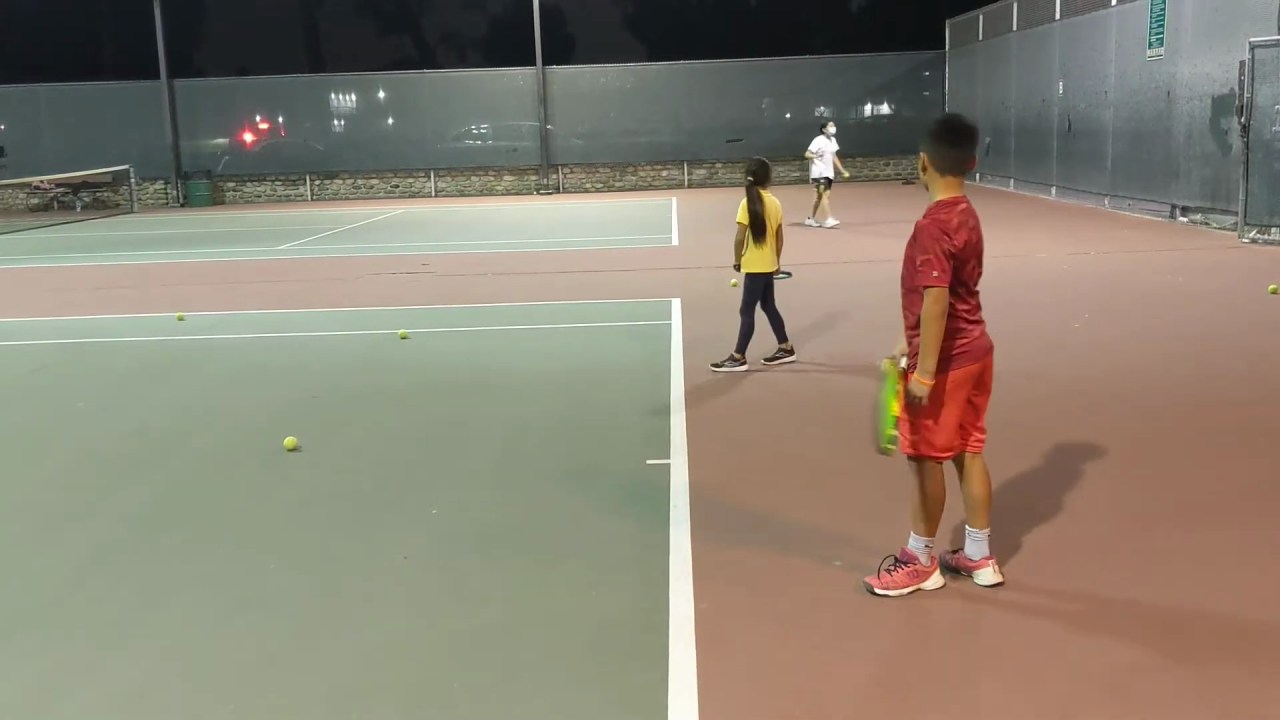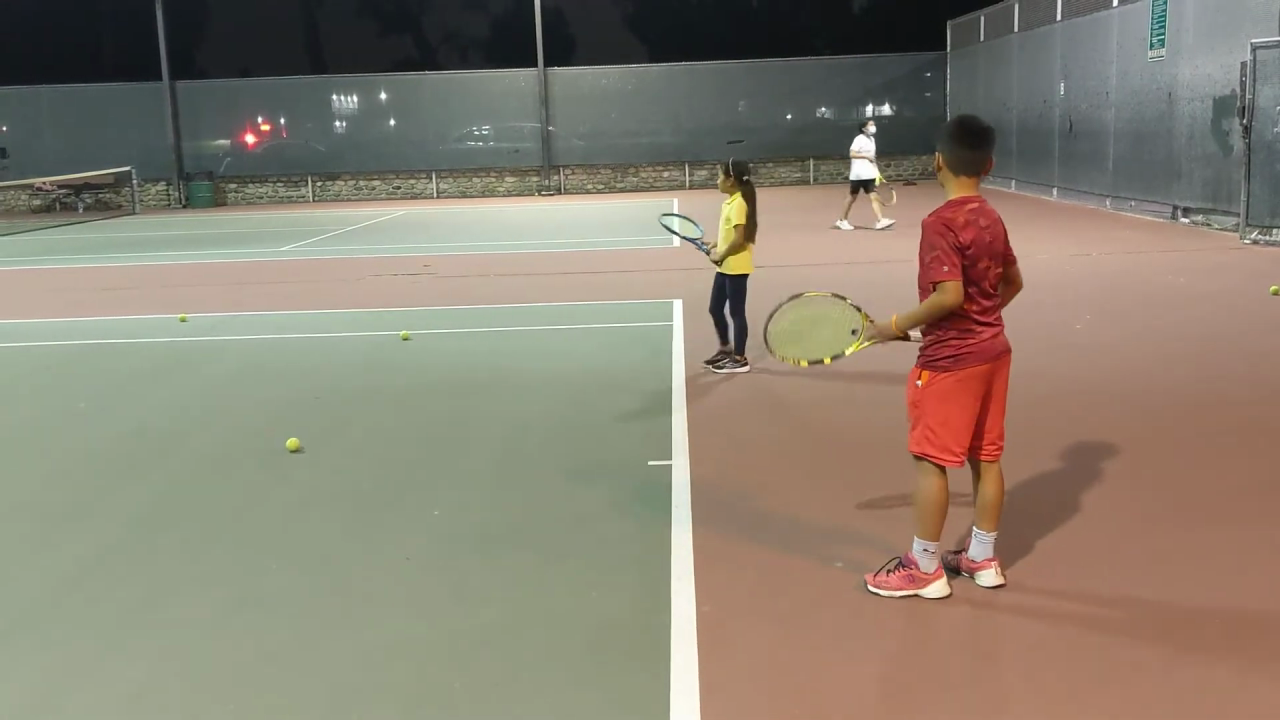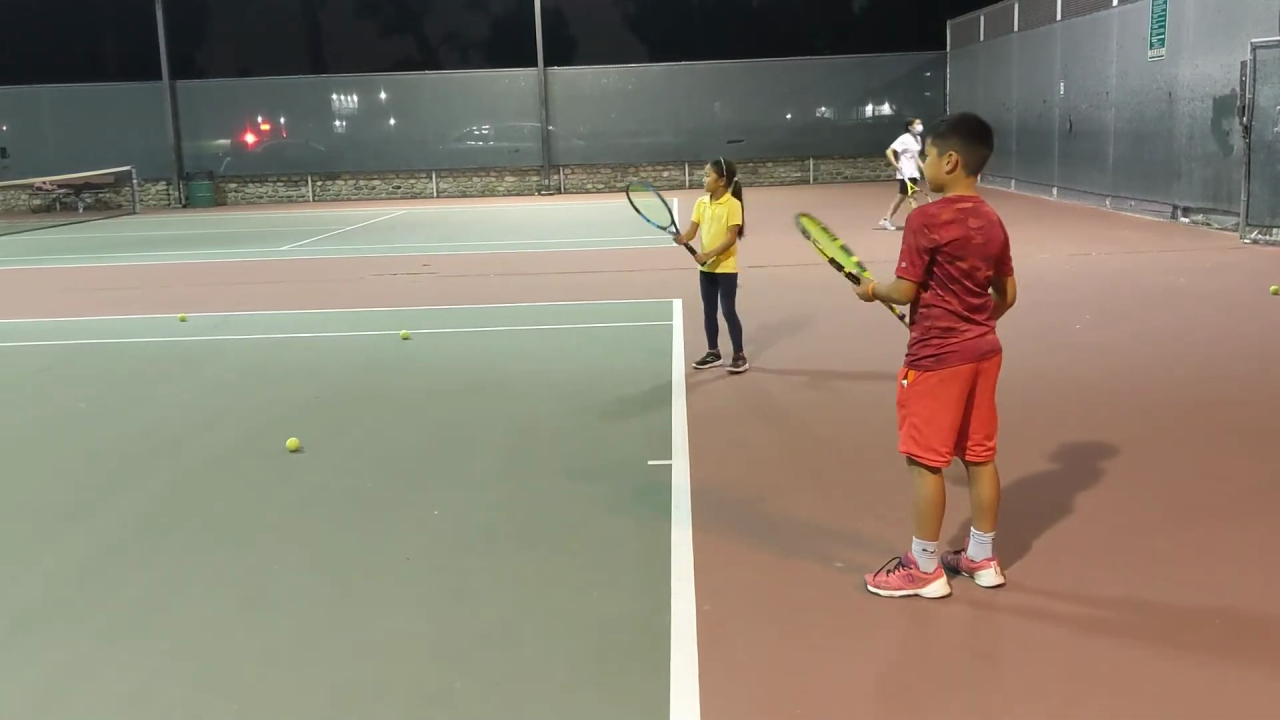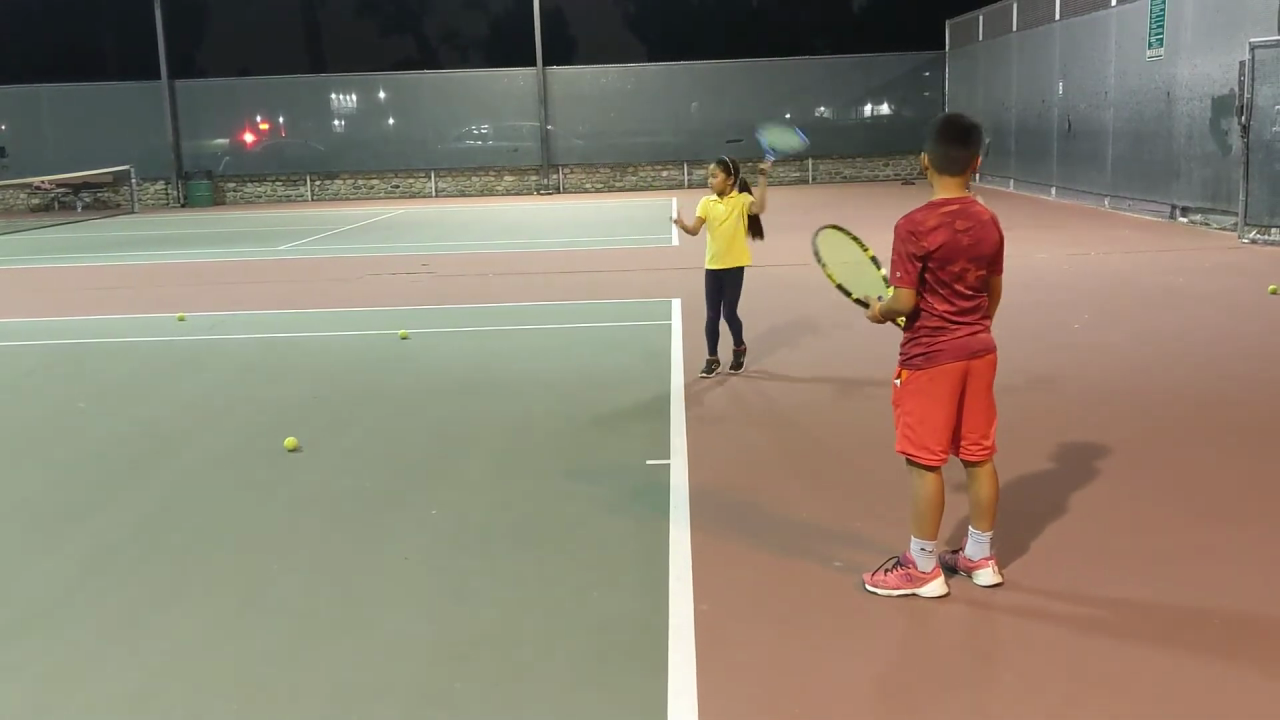
dt=0.5s
person 1, frame 1
left shoulder: (932, 225)
right shoulder: (967, 216)
left elbow: (936, 302)
left wrist: (923, 371)
right wrist: (911, 342)
left hip: (946, 359)
right hip: (975, 350)
left knee: (926, 458)
right knee: (969, 453)
left ankle: (921, 561)
right ankle: (979, 556)
person 1, frame 2
left shoulder: (940, 223)
right shoulder: (992, 219)
left elbow: (948, 296)
right elbow: (1013, 284)
left wrist: (899, 323)
left hip: (949, 359)
right hip: (992, 351)
left knee: (930, 459)
right knee: (986, 456)
left ankle: (924, 568)
right ankle: (982, 558)
person 1, frame 3
left shoulder: (926, 219)
right shoulder: (993, 223)
left elbow: (906, 290)
right elbow: (1007, 295)
left wrist: (872, 290)
left hip: (937, 358)
right hip: (983, 352)
left knee: (927, 462)
right knee: (980, 456)
left ankle: (925, 568)
right ankle: (982, 558)
person 1, frame 4
left shoulder: (914, 226)
right shoulder: (989, 222)
left elbow: (906, 302)
right elbow: (994, 292)
left wrist: (879, 311)
left hip: (929, 358)
right hip: (979, 352)
left knee: (925, 460)
right knee: (979, 455)
left ankle: (923, 567)
right ankle: (980, 557)
person 2, frame 1
left shoulder: (748, 203)
right shoulder: (775, 203)
left elbow: (740, 236)
right elbow: (779, 237)
left wrist: (737, 260)
right wrist: (776, 260)
left hip: (754, 266)
right hip: (768, 264)
left knee: (747, 311)
right knee: (769, 307)
left ankle: (738, 357)
right ankle: (785, 348)
person 2, frame 2
left shoulder: (738, 204)
right shoulder: (733, 202)
left elbow: (740, 238)
left wrist: (720, 255)
right wrist: (718, 247)
left hip: (736, 268)
right hip: (726, 267)
left knee: (736, 312)
right knee: (715, 308)
left ankle: (739, 359)
right ankle: (725, 348)
person 2, frame 3
left shoulder: (733, 204)
right shoulder: (701, 203)
left elbow: (732, 238)
right elbow: (692, 230)
left wrist: (709, 254)
right wrist: (684, 239)
left hip: (727, 267)
right hip: (706, 267)
left knee: (728, 311)
right knee: (709, 311)
left ankle: (739, 355)
right ankle: (713, 352)
person 2, frame 4
left shoulder: (742, 200)
right shoulder: (706, 202)
left elbow: (758, 209)
right elbow: (694, 230)
left wrist: (763, 179)
right wrist: (683, 225)
left hip: (735, 265)
right hip: (713, 266)
left knee: (729, 313)
right knee: (712, 315)
left ankle: (739, 348)
right ankle: (712, 358)
